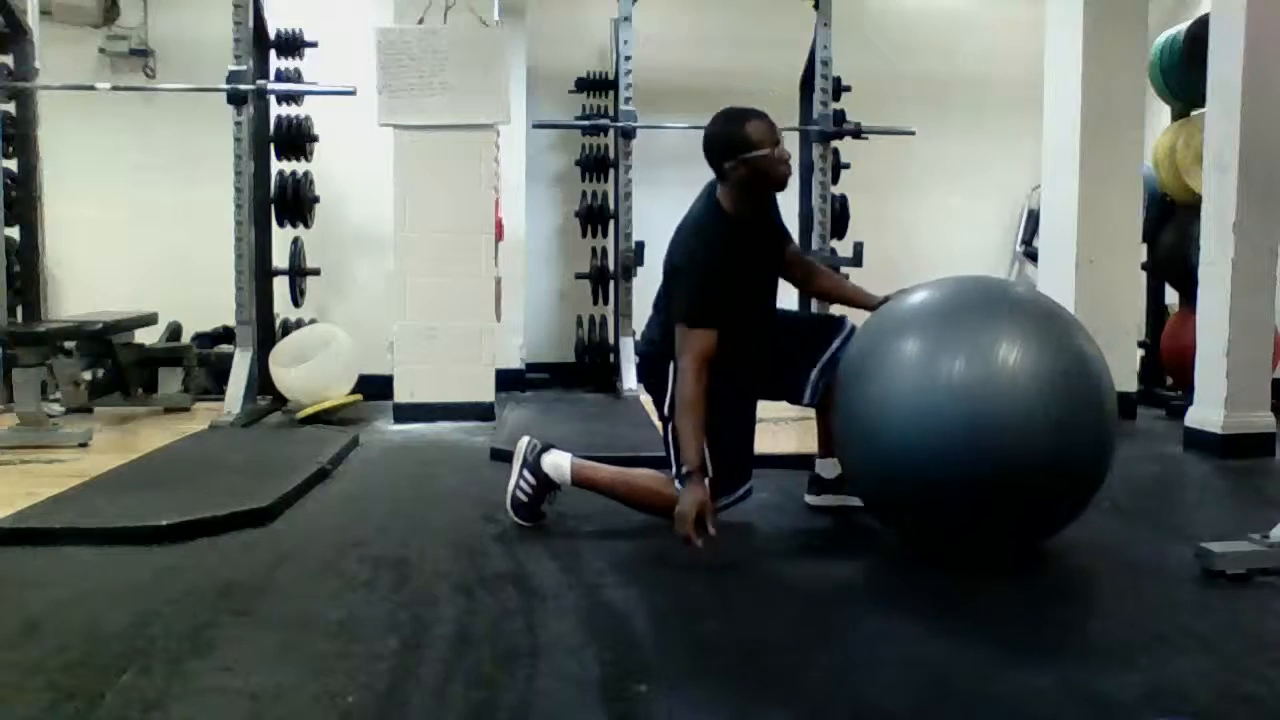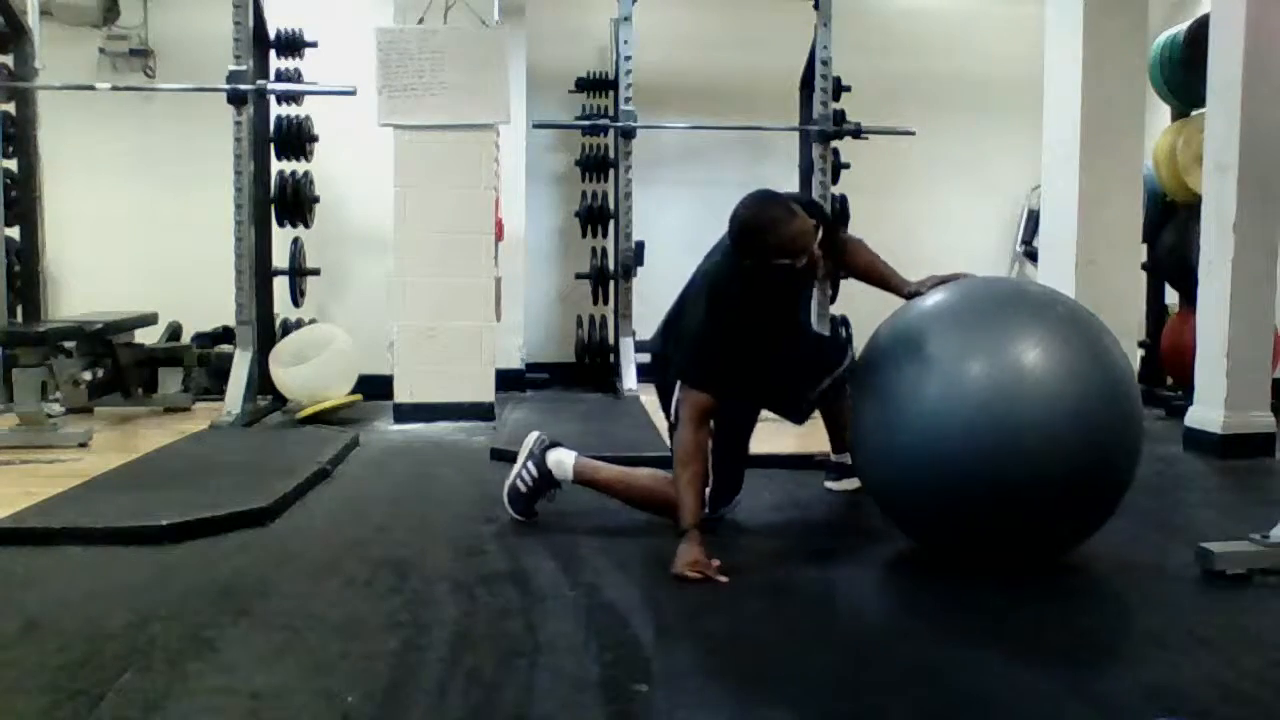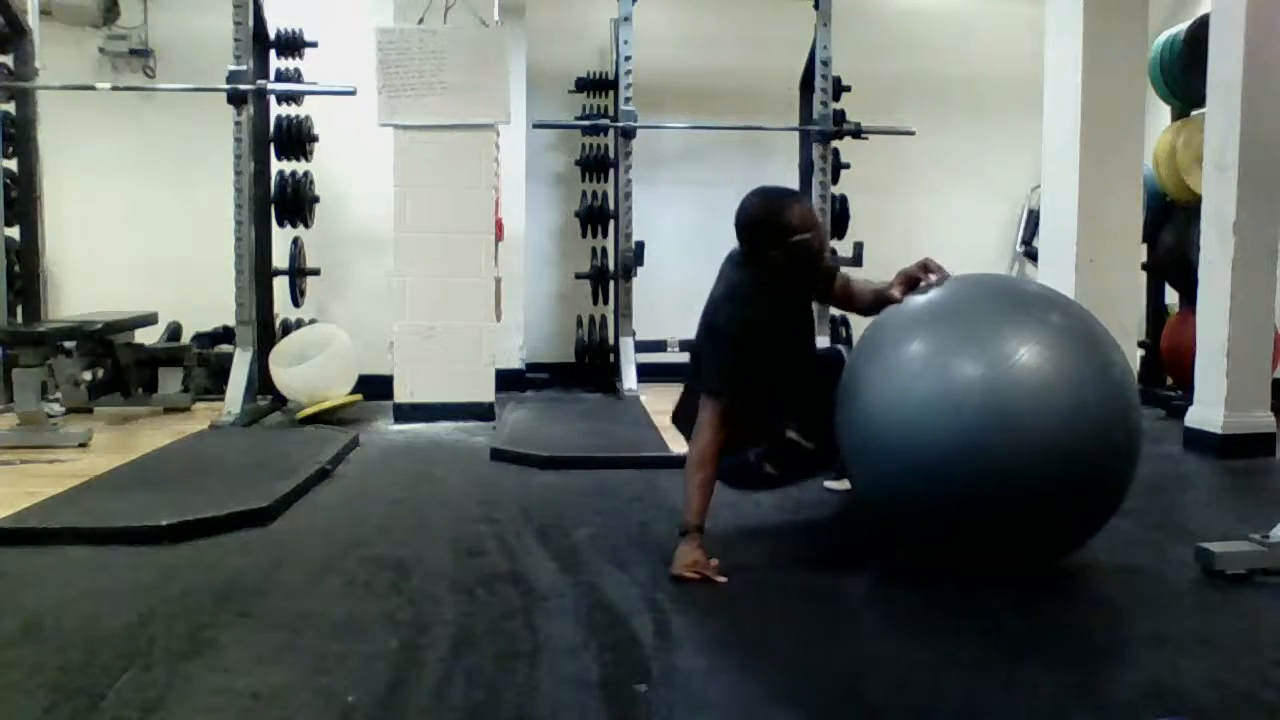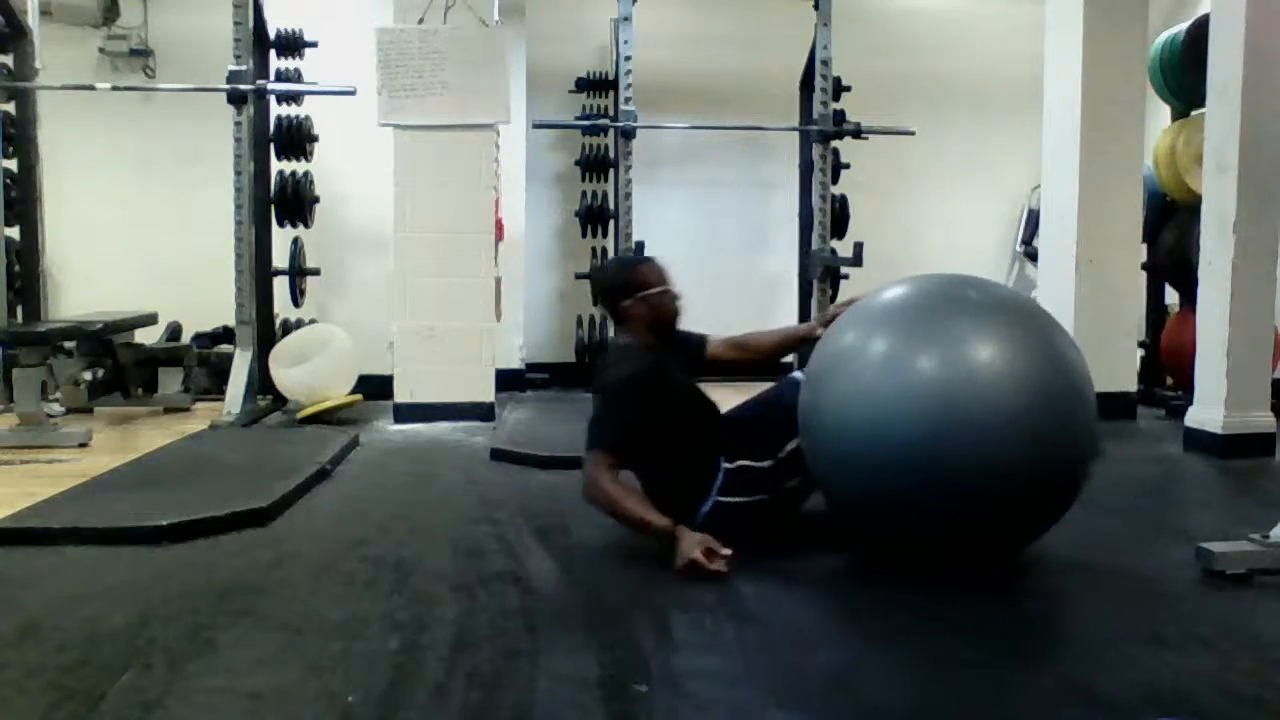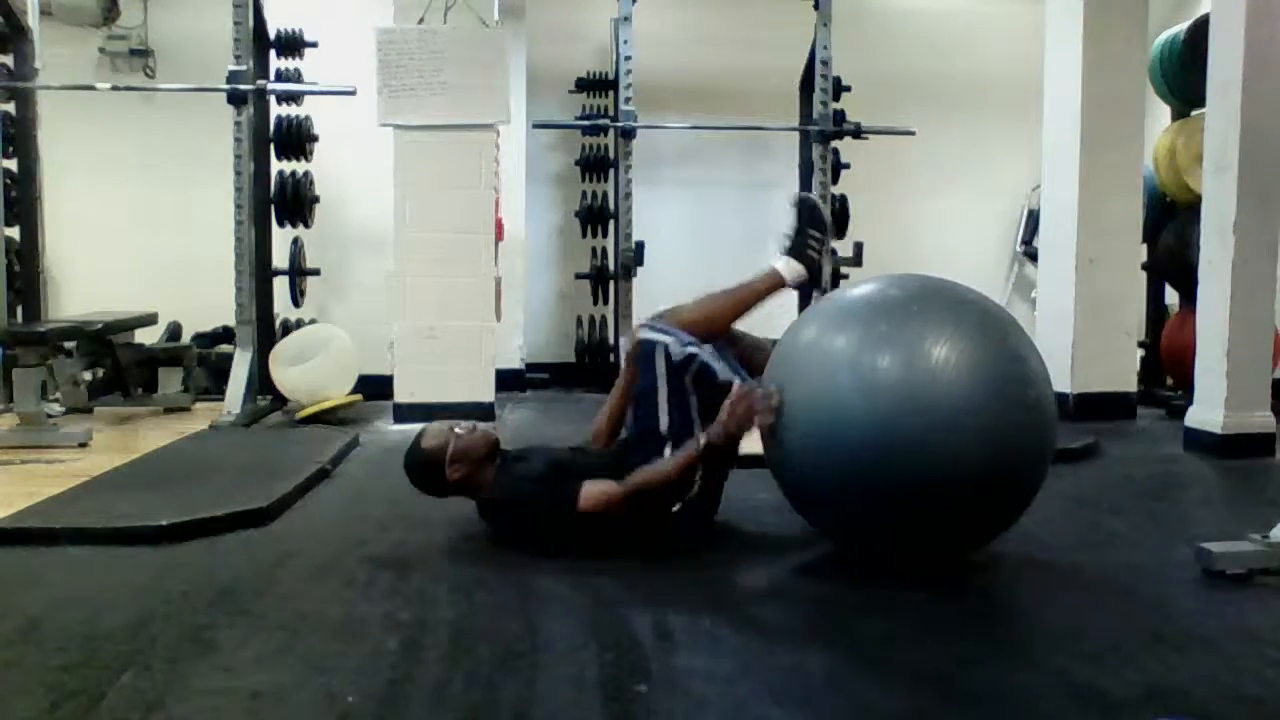
dt=0.7s
person 1, frame 1
left shoulder: (756, 203)
right shoulder: (702, 248)
left elbow: (799, 268)
right elbow: (691, 365)
left wrist: (876, 303)
right wrist: (694, 477)
right hip: (682, 359)
left knee: (839, 343)
right knee: (711, 496)
left ankle: (828, 478)
right ankle: (551, 465)
person 1, frame 2
left shoulder: (801, 222)
right shoulder: (717, 301)
left elbow: (842, 246)
right elbow: (694, 421)
left wrist: (904, 286)
right wrist: (690, 537)
right hip: (696, 368)
right knee: (711, 501)
left ankle: (845, 465)
right ankle: (555, 461)
person 1, frame 3
left shoulder: (788, 268)
right shoulder: (741, 313)
left elbow: (848, 292)
right elbow: (711, 423)
left wrist: (887, 290)
right wrist: (692, 537)
right hip: (746, 446)
person 1, frame 4
left shoulder: (655, 342)
right shoulder: (627, 379)
left elbow: (734, 349)
right elbow: (597, 482)
left wrist: (810, 331)
right wrist: (676, 534)
right hip: (713, 501)
left knee: (804, 386)
person 1, frame 5
left shoulder: (508, 469)
right shoulder: (514, 499)
left elbow: (597, 445)
right elbow: (621, 496)
left wrist: (632, 367)
right wrist: (712, 439)
left hip: (641, 467)
right hip: (674, 498)
left knee: (704, 336)
right knee: (662, 334)
right ankle: (792, 268)
